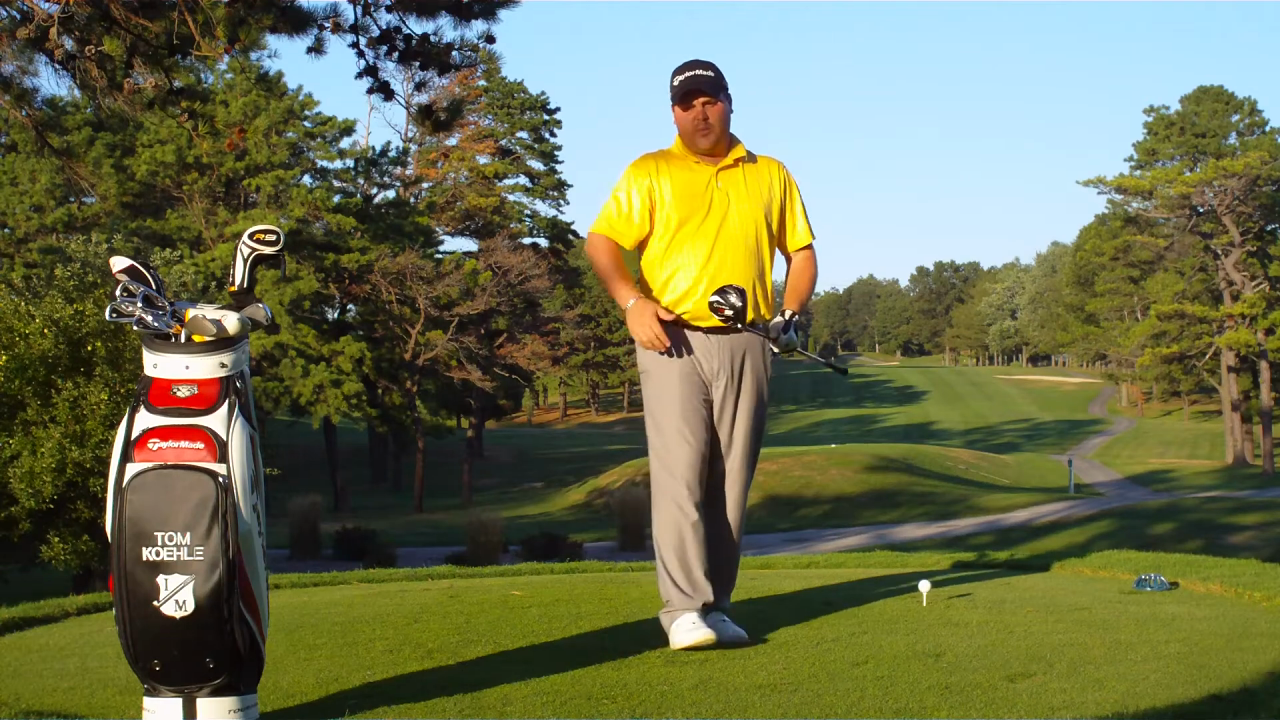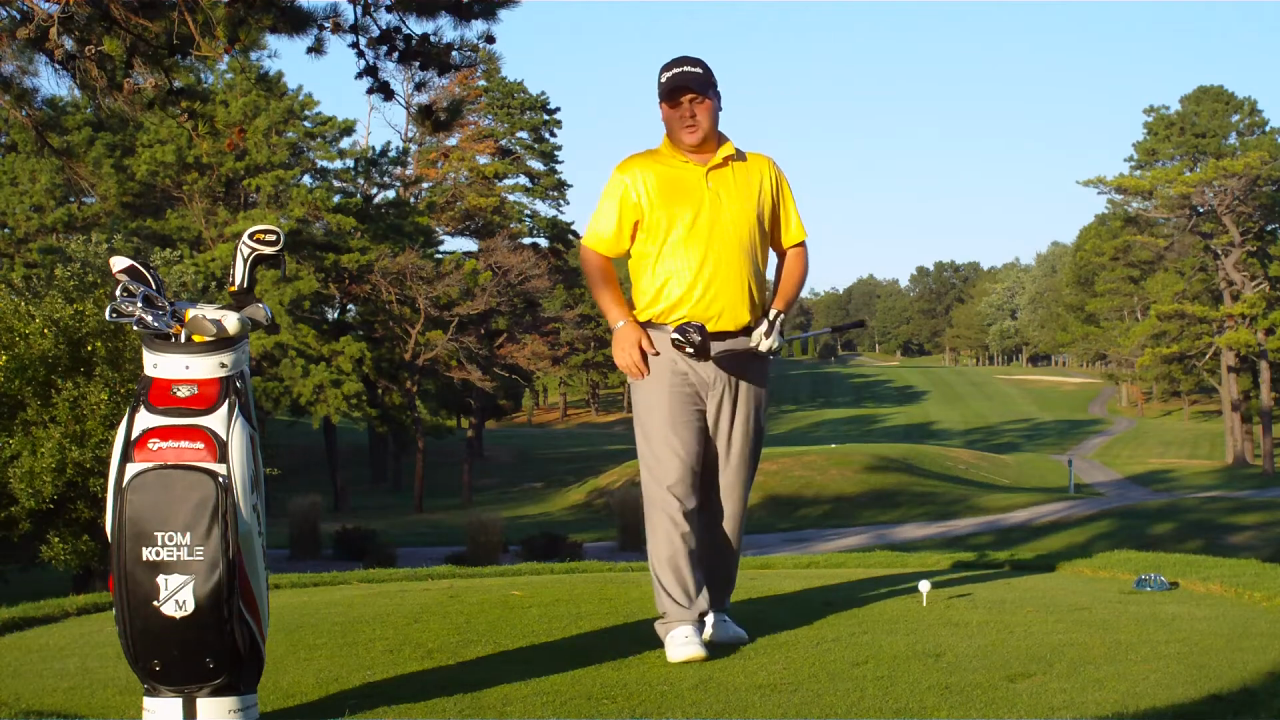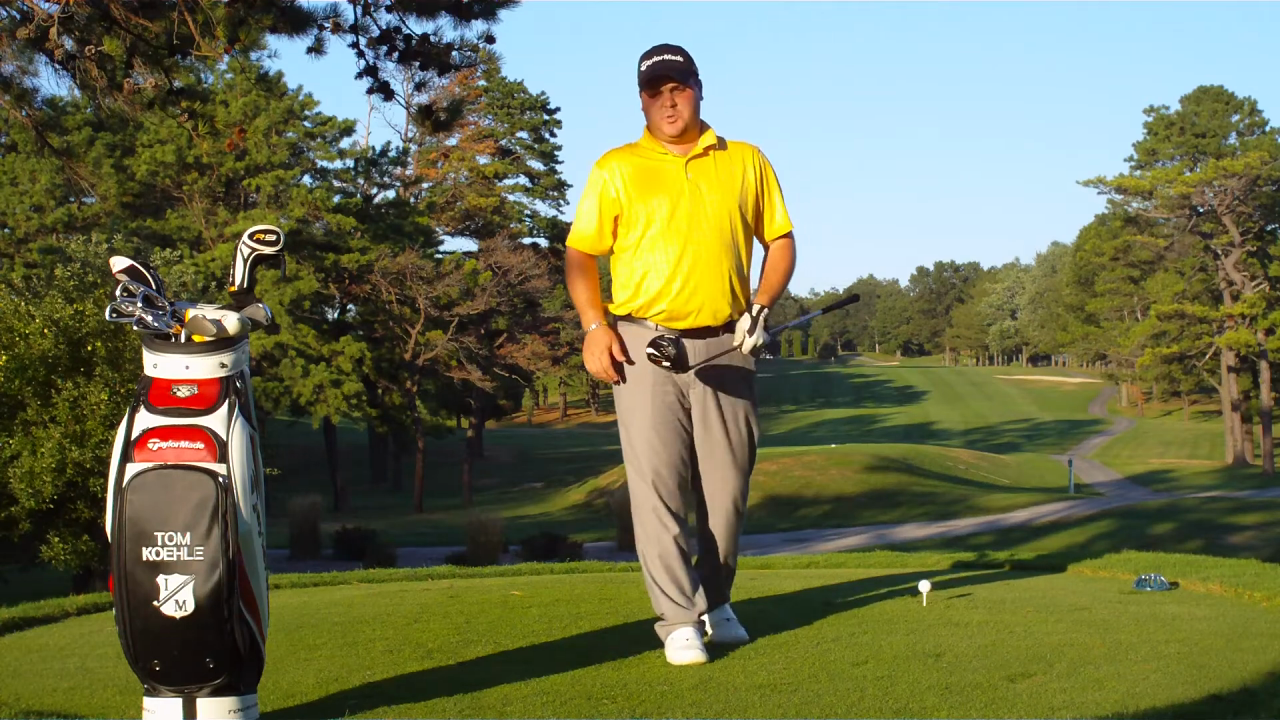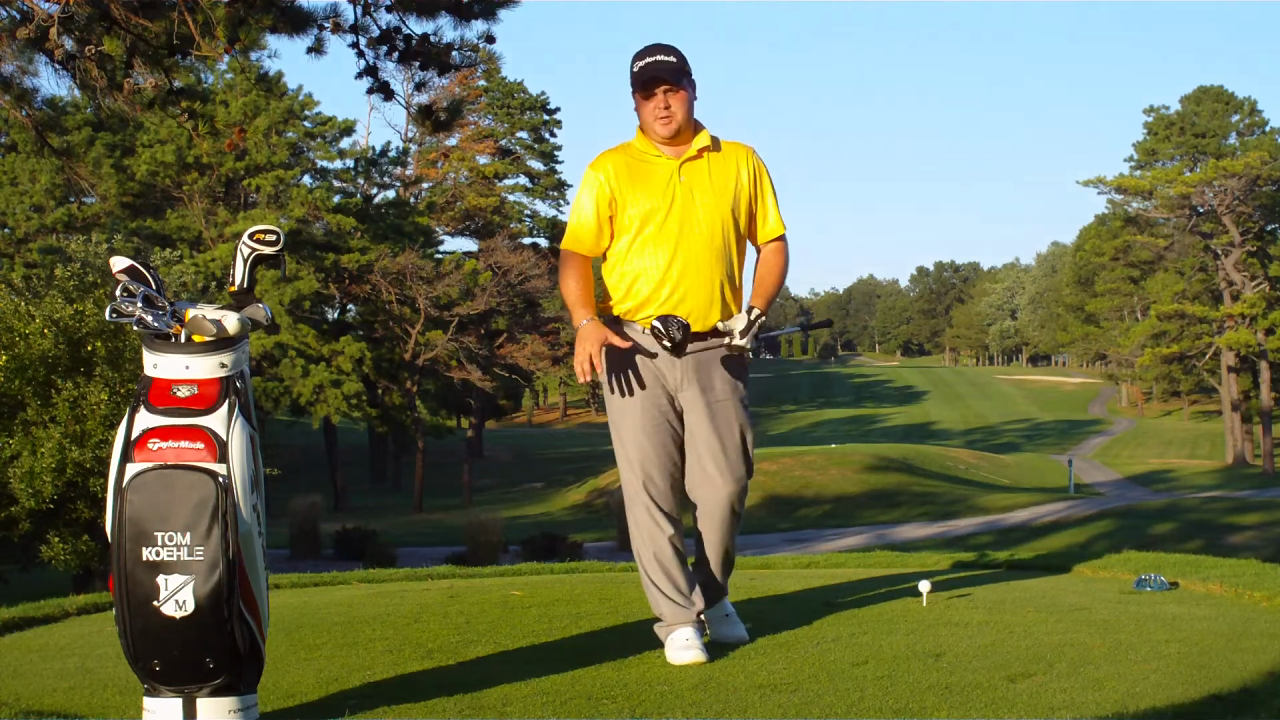
dt=0.4s
person 1, frame 1
left shoulder: (771, 175)
right shoulder: (648, 173)
left elbow: (802, 253)
right elbow: (602, 241)
left wrist: (790, 314)
right wrist: (631, 300)
left hip: (745, 345)
right hip: (673, 341)
left knee: (730, 480)
right knee: (680, 471)
left ankle: (715, 606)
right ankle: (684, 610)
person 1, frame 2
left shoulder: (763, 173)
right shoulder: (635, 174)
left elbow: (793, 249)
right elbow: (594, 253)
left wrist: (776, 313)
right wrist: (620, 323)
left hip: (740, 351)
right hip: (663, 348)
left knee: (728, 488)
right knee: (671, 482)
left ankle: (714, 607)
right ankle: (681, 620)
person 1, frame 3
left shoulder: (747, 162)
right shoulder: (614, 169)
left elbow: (780, 240)
right elbow: (581, 252)
left wrist: (761, 308)
right wrist: (594, 324)
left hip: (724, 346)
right hip: (643, 344)
left knee: (726, 485)
right knee: (657, 485)
left ankle: (715, 602)
right ankle: (679, 621)
person 1, frame 4
left shoulder: (741, 163)
right shoulder: (609, 169)
left elbow: (772, 243)
right elbow: (576, 253)
left wrist: (755, 311)
right wrist: (586, 321)
left hip: (716, 350)
right hip: (633, 350)
left knee: (724, 484)
right knee: (651, 489)
left ankle: (712, 596)
right ankle: (679, 620)
